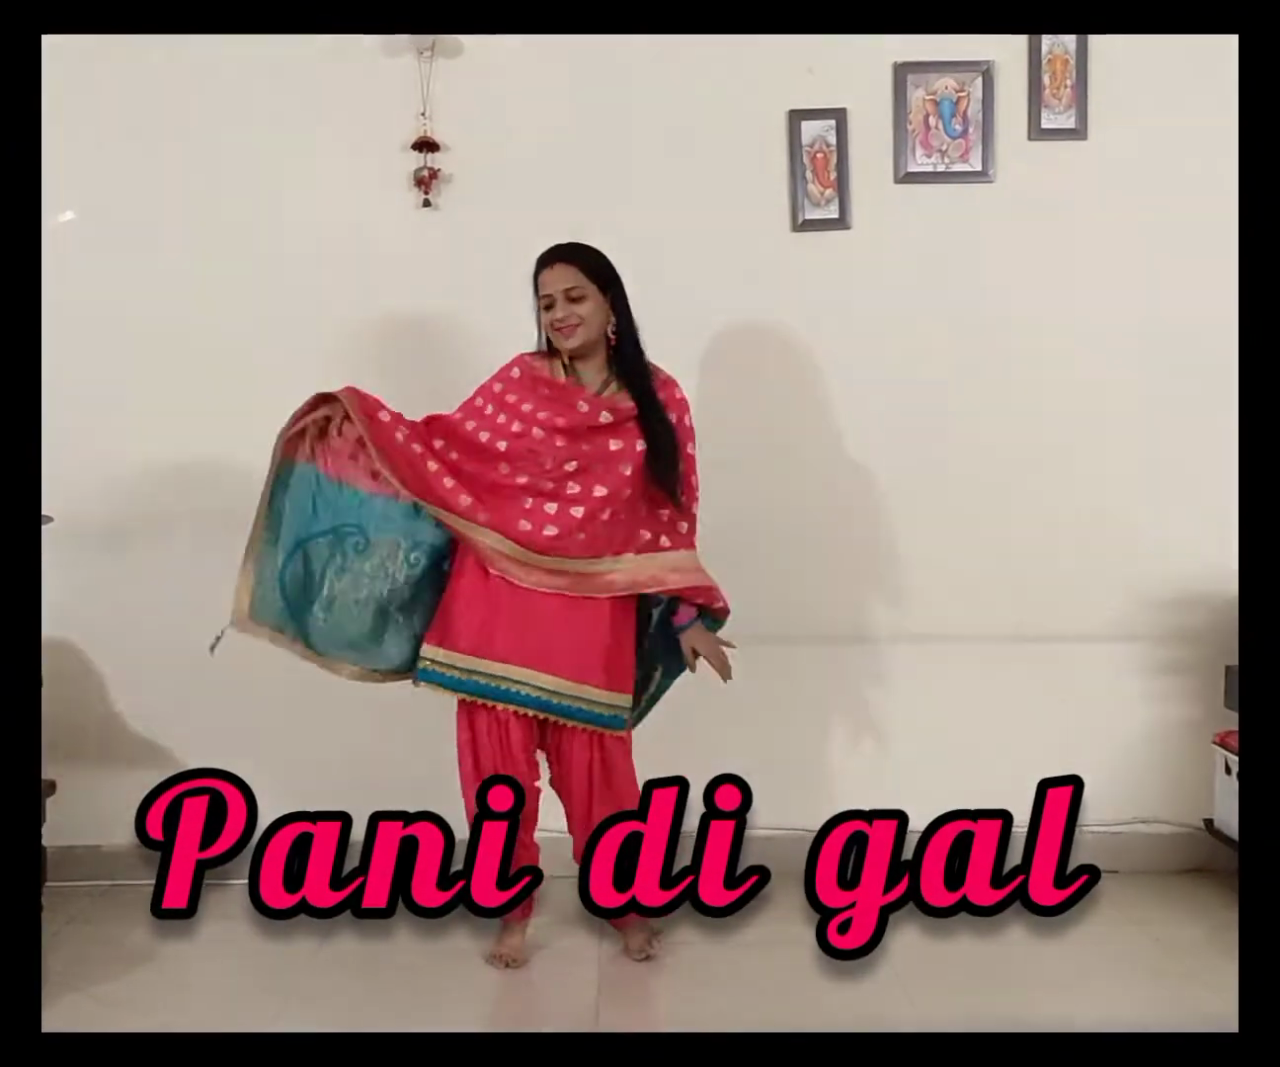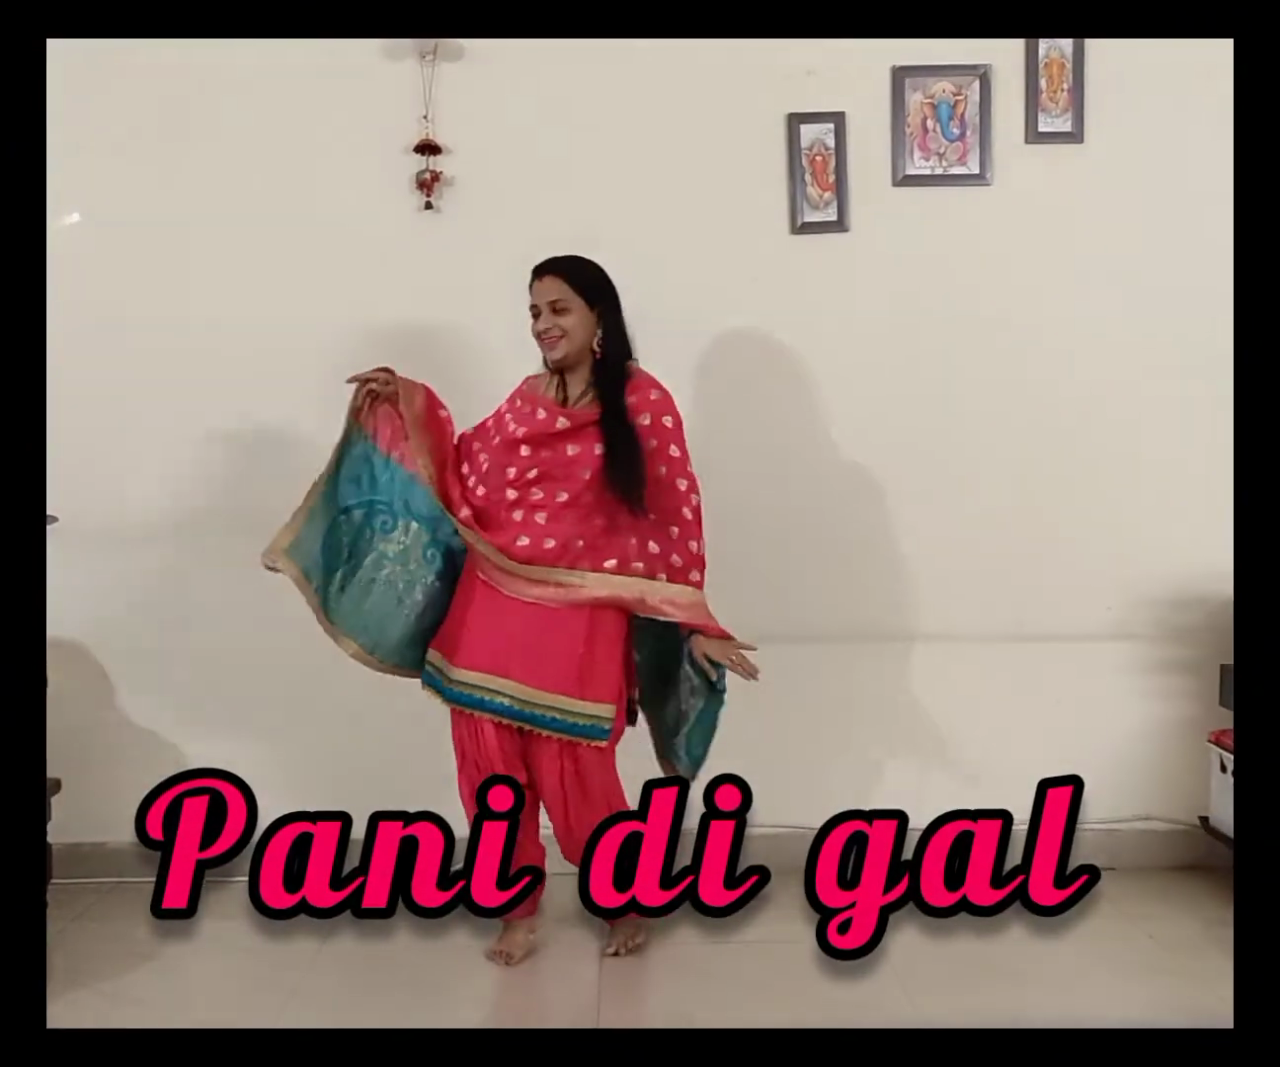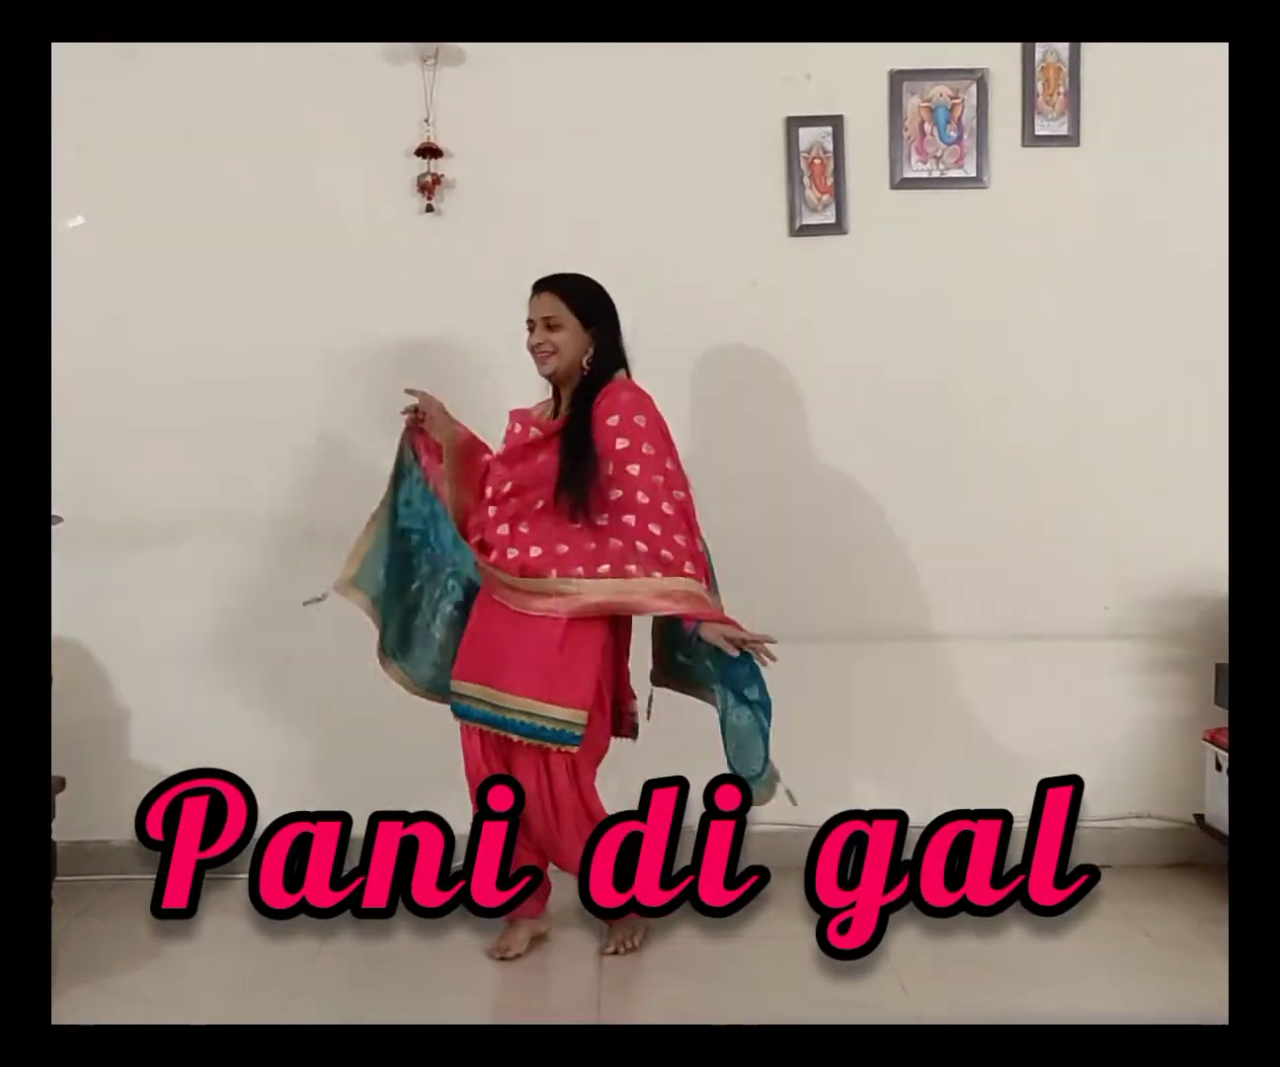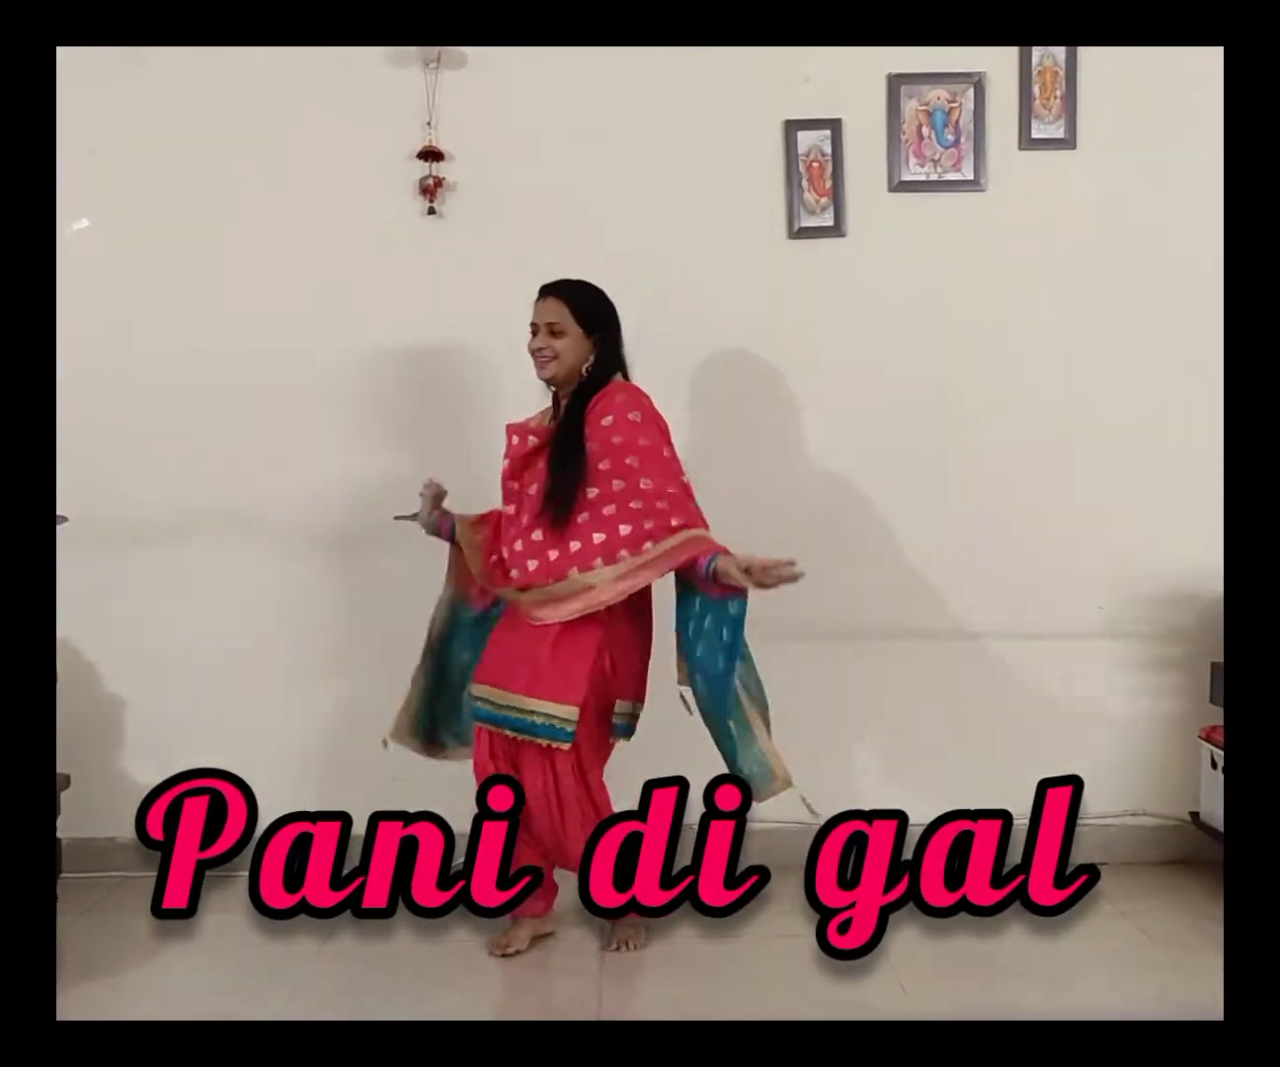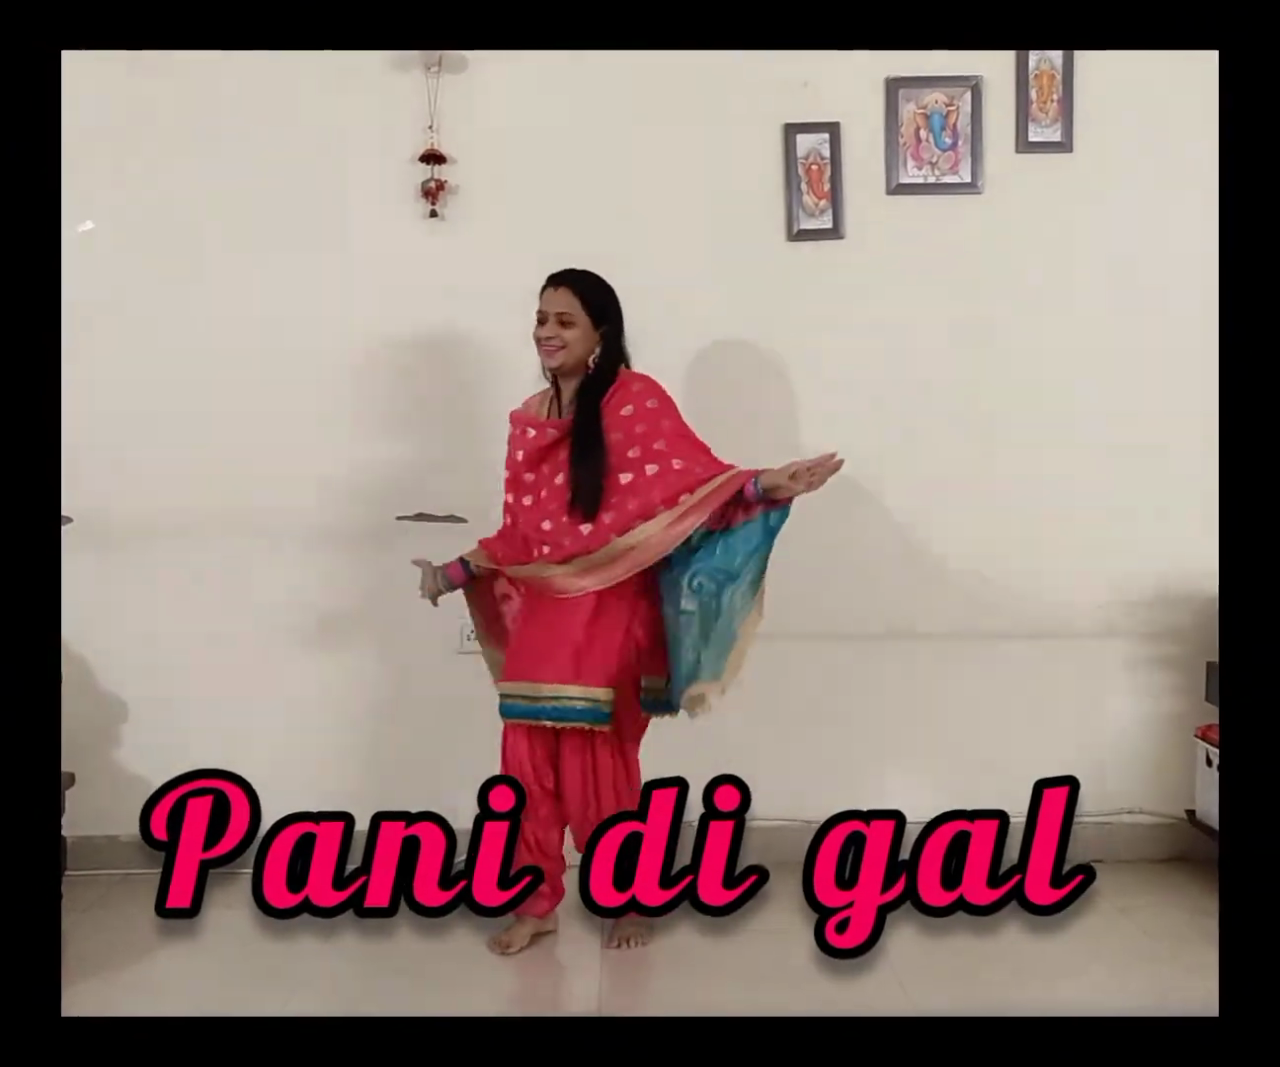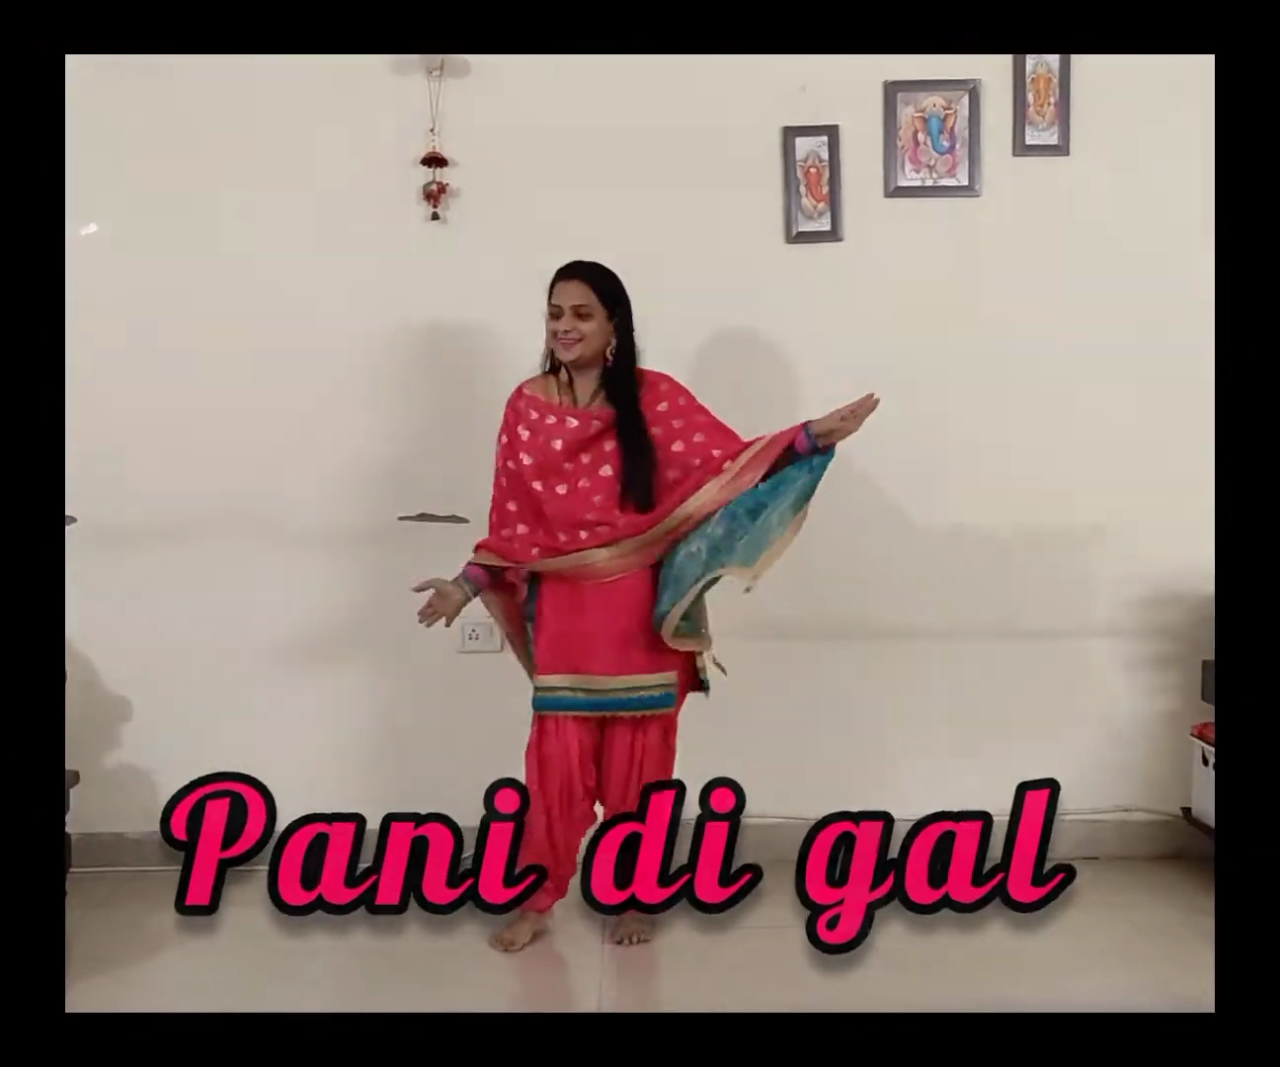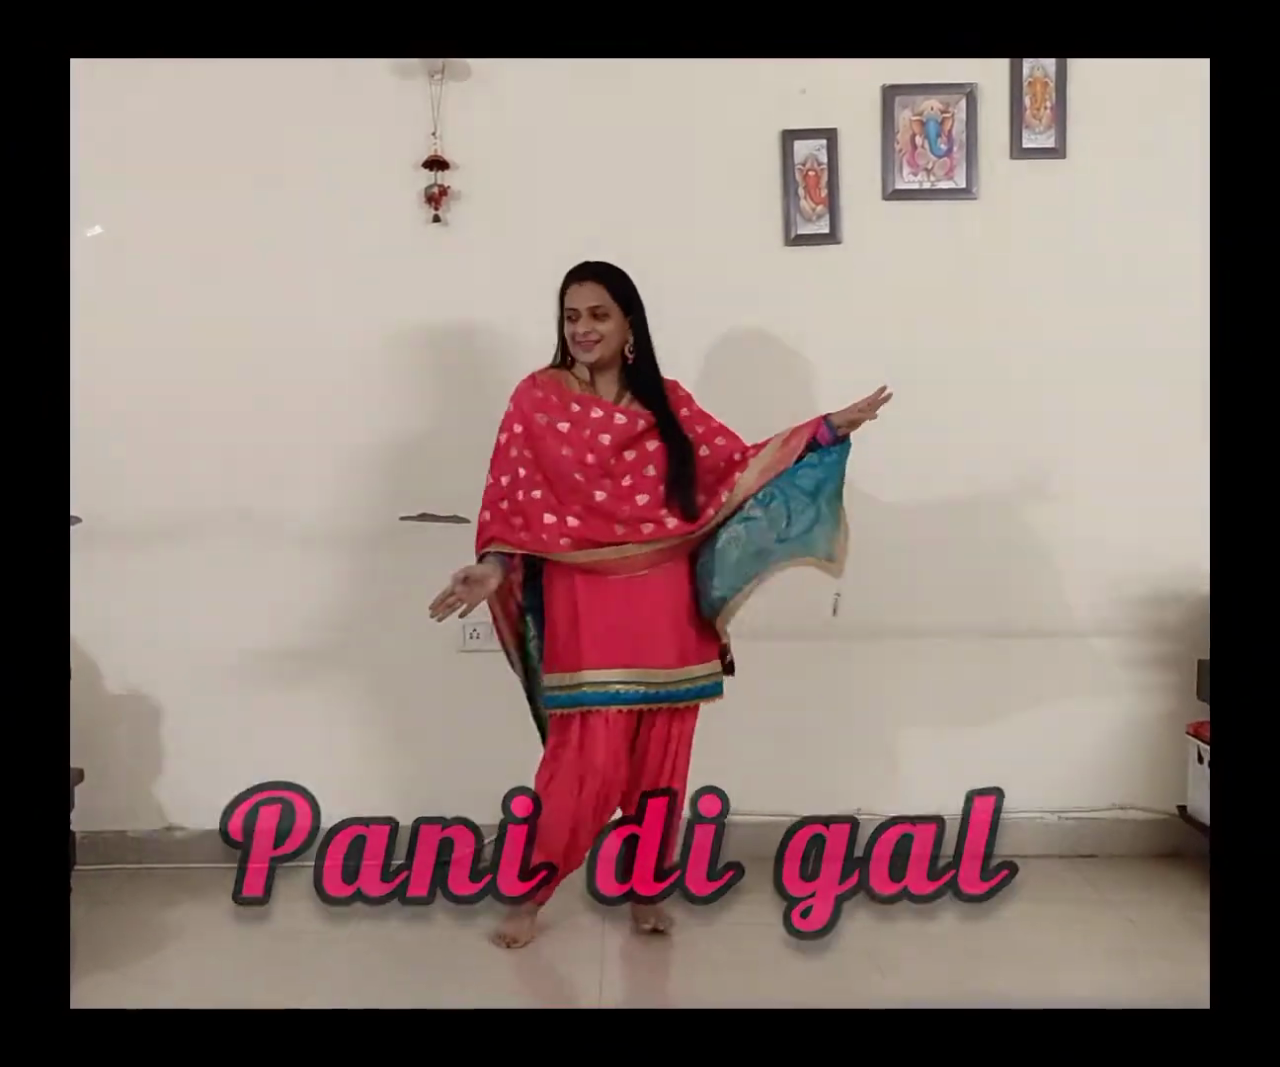
dt=0.2s
person 1, frame 1
left shoulder: (656, 397)
right shoulder: (518, 381)
left elbow: (670, 515)
right elbow: (440, 451)
left wrist: (689, 617)
right wrist: (357, 416)
left hip: (592, 606)
right hip: (494, 595)
left knee: (597, 764)
right knee: (493, 761)
left ankle: (631, 905)
right ankle: (514, 909)
person 1, frame 2
left shoulder: (642, 401)
right shoulder: (524, 400)
left elbow: (672, 517)
right elbow: (464, 477)
left wrist: (694, 625)
right wrist: (409, 401)
left hip: (581, 614)
right hip: (490, 605)
left knee: (575, 772)
right knee: (488, 766)
right ankle: (521, 909)
person 1, frame 3
left shoulder: (623, 407)
right shoulder: (537, 419)
left elbow: (658, 516)
left wrist: (699, 613)
right wrist: (445, 437)
left hip: (573, 626)
right hip: (499, 618)
left knee: (554, 779)
right knee: (492, 770)
right ankle: (528, 906)
person 1, frame 4
left shoulder: (620, 409)
right shoulder: (536, 430)
left elbow: (662, 505)
left wrist: (722, 563)
right wrist: (448, 523)
left hip: (590, 625)
right hip: (526, 624)
left knee: (560, 776)
right knee: (497, 762)
right ankle: (533, 904)
person 1, frame 5
left shoulder: (632, 399)
right shoulder: (529, 418)
left elbow: (692, 482)
left wrist: (769, 483)
right wrist: (457, 573)
left hip: (614, 611)
right hip: (542, 614)
left knee: (600, 764)
right knee: (528, 761)
right ankle: (536, 902)
person 1, frame 6
left shoulder: (654, 396)
right shoulder: (526, 405)
left elbow: (725, 464)
right elbow: (513, 512)
left wrist: (814, 434)
right wrist: (471, 581)
left hip: (643, 604)
right hip: (565, 607)
left knee: (638, 759)
right knee: (557, 755)
right ankle: (534, 899)
person 1, frame 7
left shoulder: (666, 398)
right shoulder: (537, 398)
left elbow: (733, 465)
right elbow: (511, 499)
left wrist: (828, 428)
right wrist: (492, 567)
left hip: (668, 602)
right hip: (585, 603)
left knee: (662, 754)
right knee: (586, 755)
right ankle: (529, 894)
